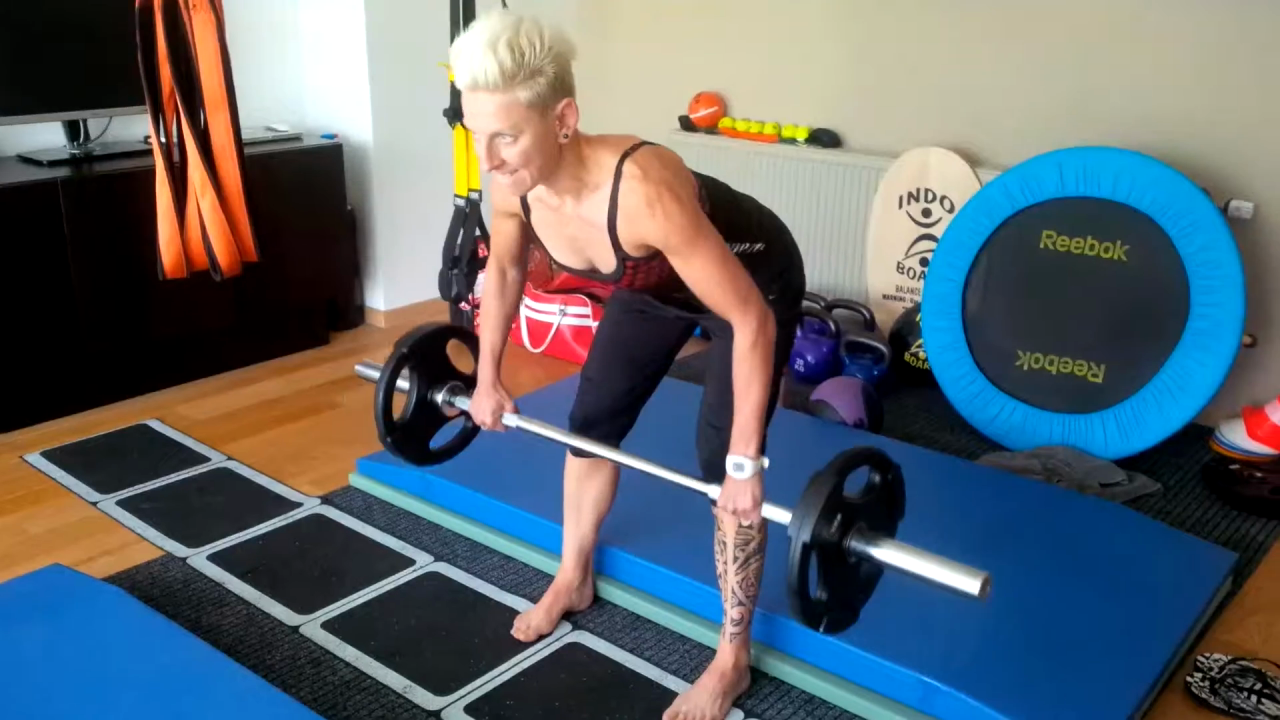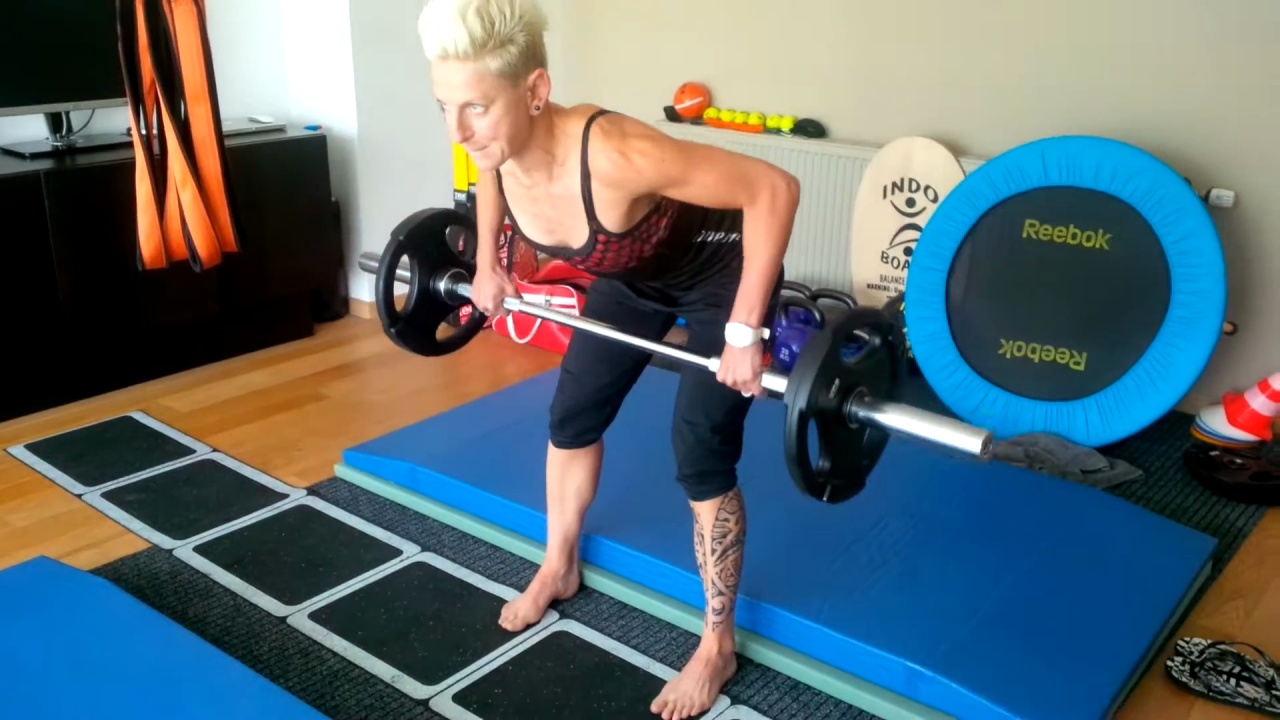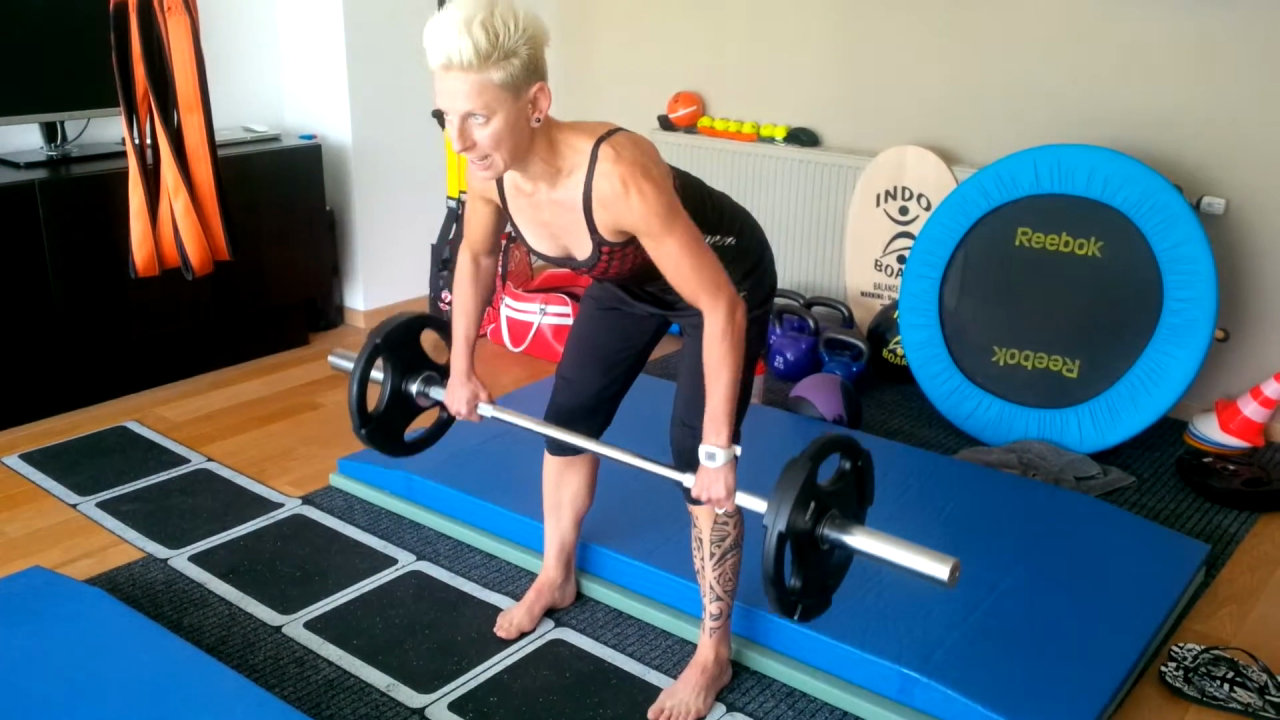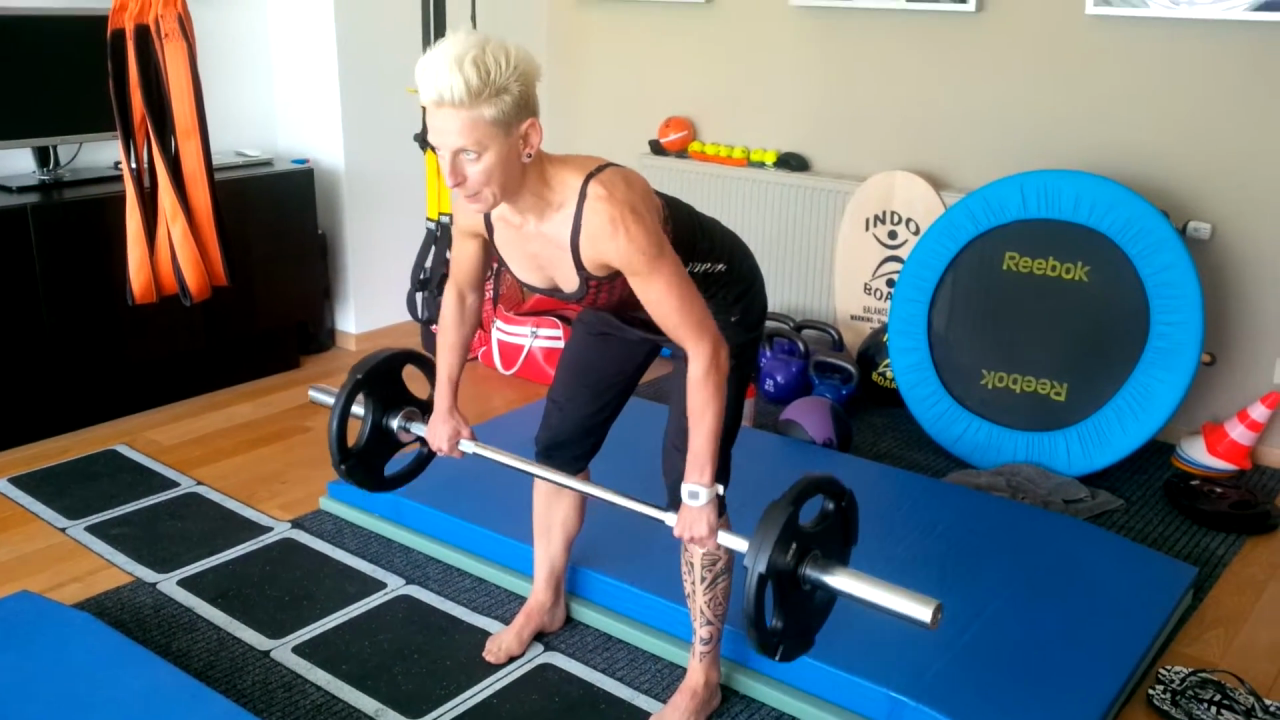
dt=0.7s
person 1, frame 1
left shoulder: (643, 190)
right shoulder: (514, 187)
left elbow: (749, 322)
right elbow: (503, 272)
left wrist: (745, 462)
right wrist: (487, 379)
left hip: (753, 277)
right hip: (655, 280)
left knee: (720, 461)
right knee: (591, 424)
left ankle: (732, 658)
right ankle: (574, 579)
person 1, frame 2
left shoulder: (612, 153)
right shoulder: (495, 146)
left elbow: (774, 190)
left wrist: (743, 331)
right wrist: (488, 260)
left hip: (719, 270)
right hip: (631, 273)
left knee: (700, 453)
right knee: (571, 415)
left ankle: (717, 645)
right ankle: (558, 569)
person 1, frame 3
left shoulder: (618, 176)
right shoulder: (490, 171)
left elbow: (721, 306)
right elbow: (476, 256)
left wrist: (717, 452)
right wrist: (462, 368)
left hip: (723, 275)
right hip: (629, 275)
left knee: (696, 460)
right knee: (567, 419)
left ankle: (713, 652)
right ankle: (556, 577)
person 1, frame 4
left shoulder: (606, 212)
right shoulder: (477, 204)
left elbow: (707, 349)
right elbow: (460, 294)
left wrist: (701, 490)
right wrist: (444, 403)
left hip: (716, 300)
right hip: (619, 302)
left knee: (688, 495)
right knee: (557, 445)
right ankle: (545, 602)
